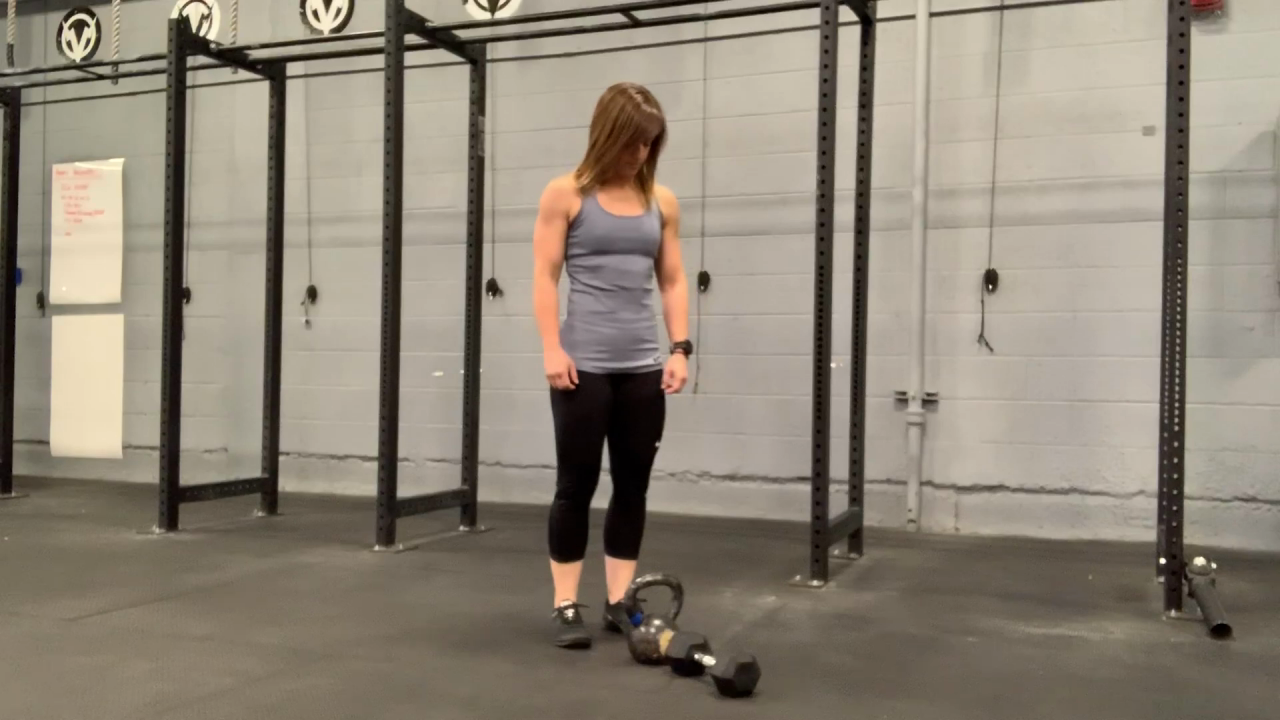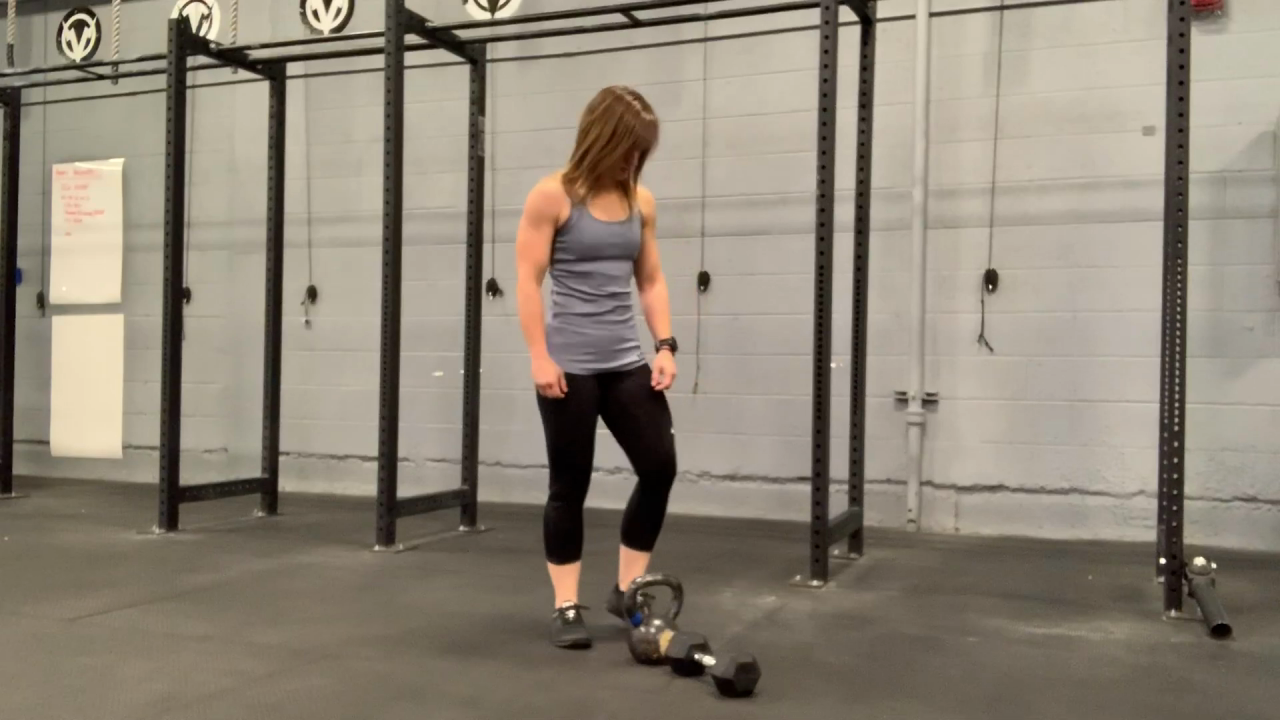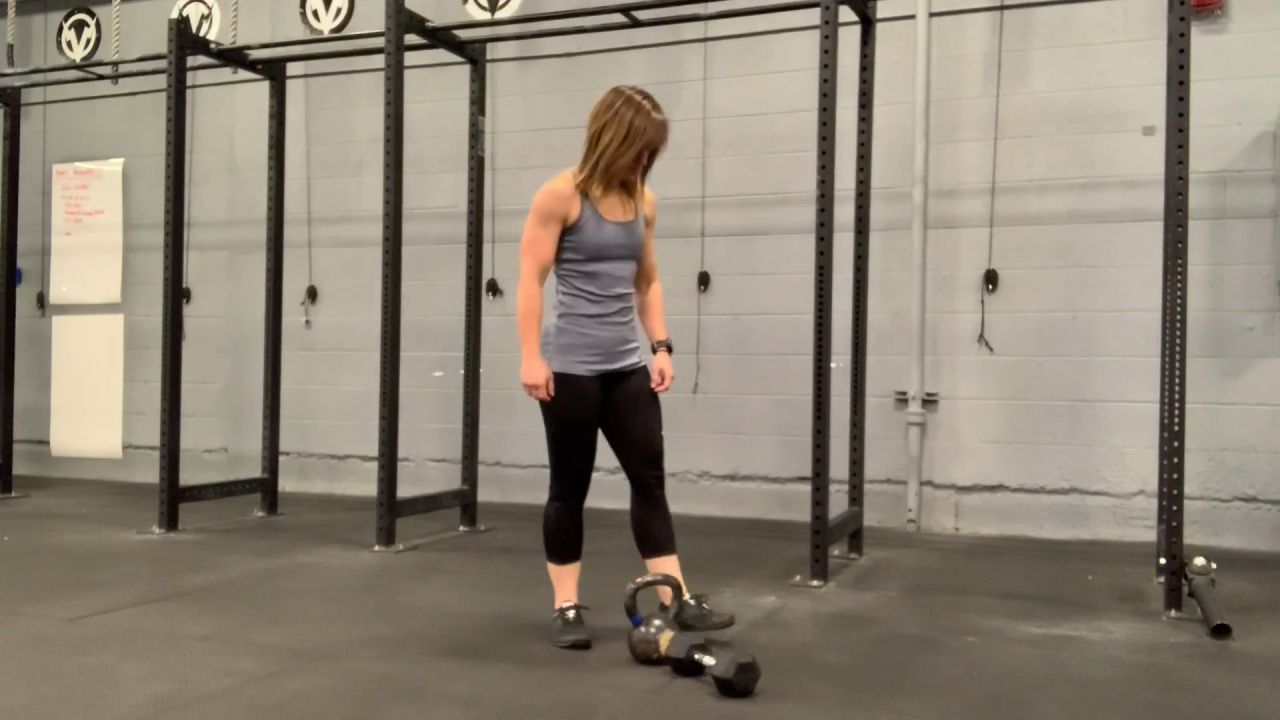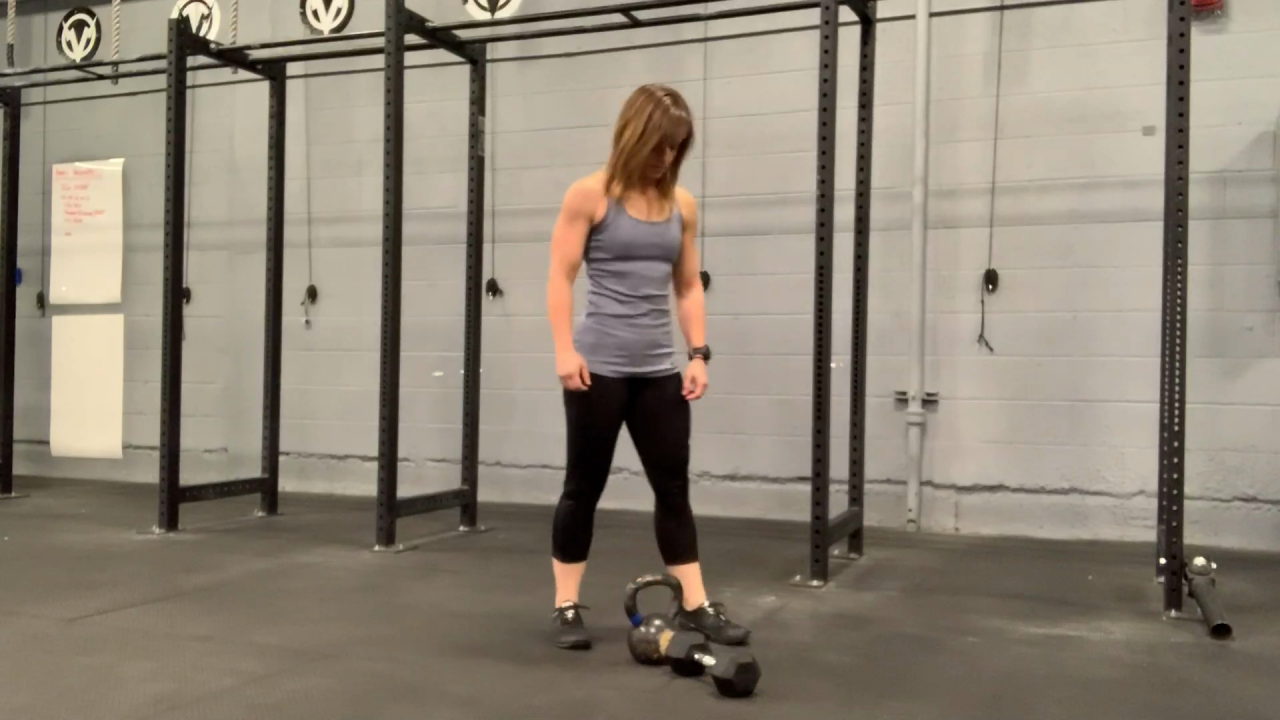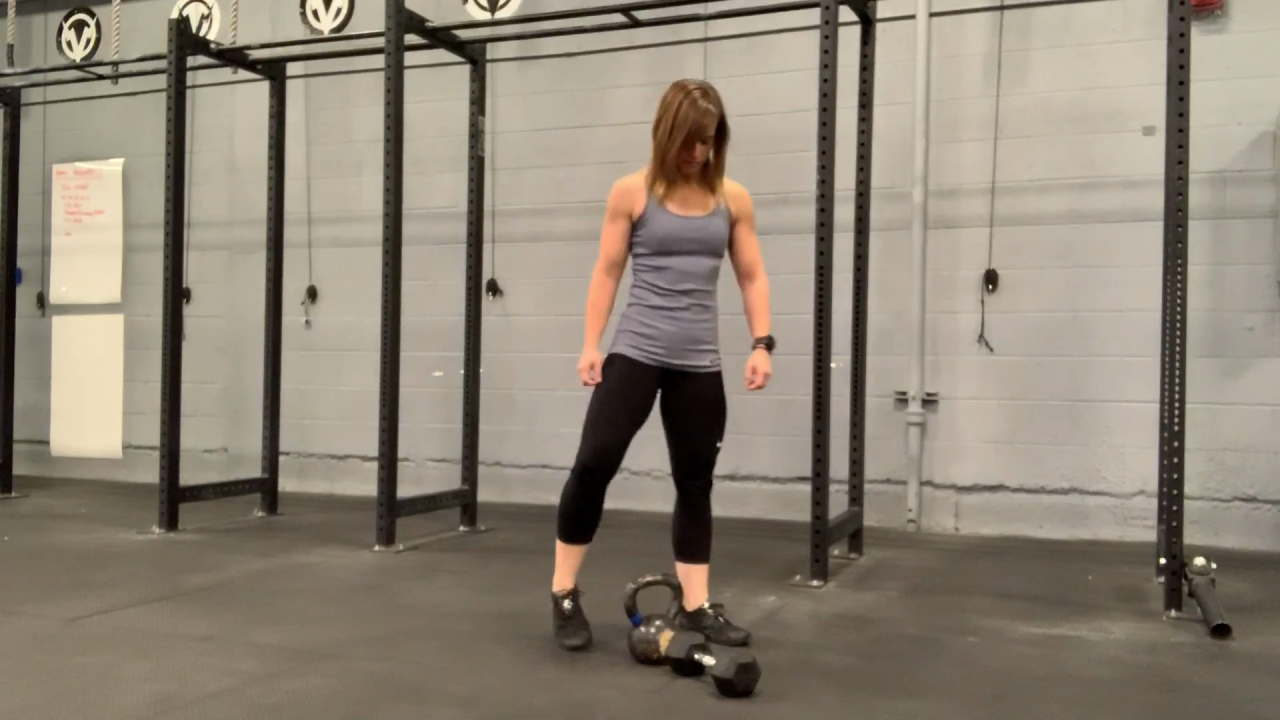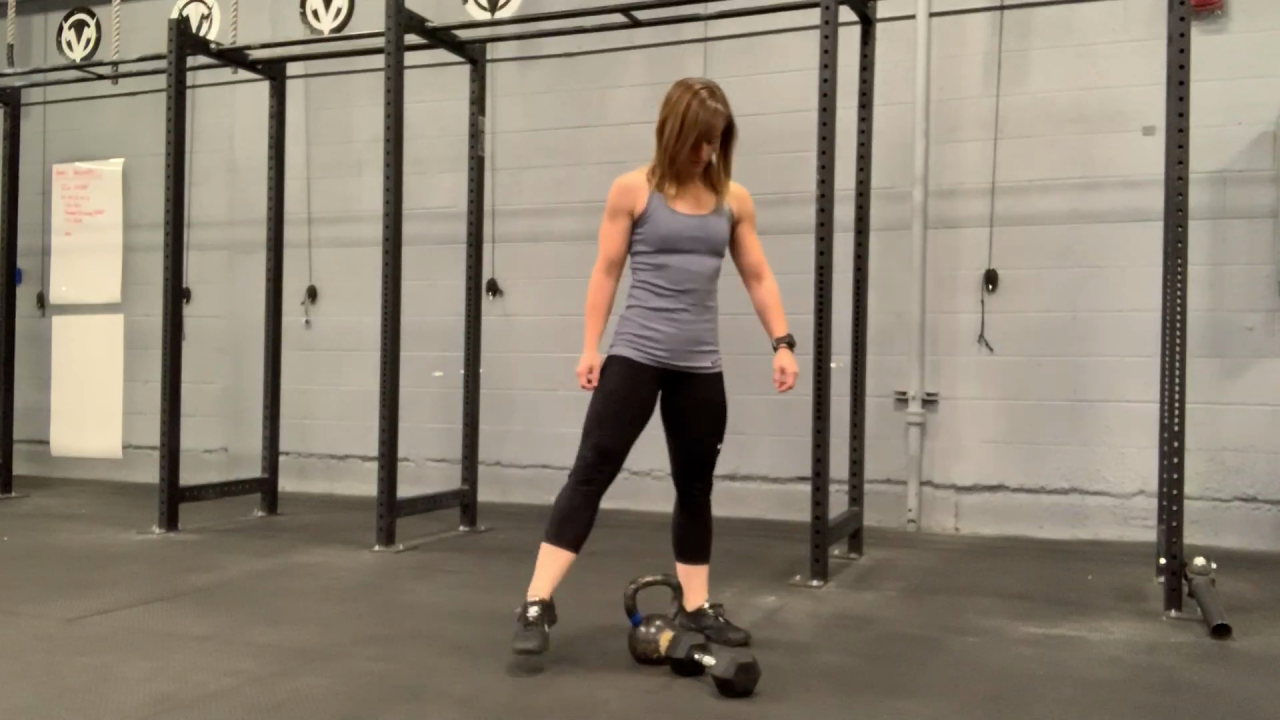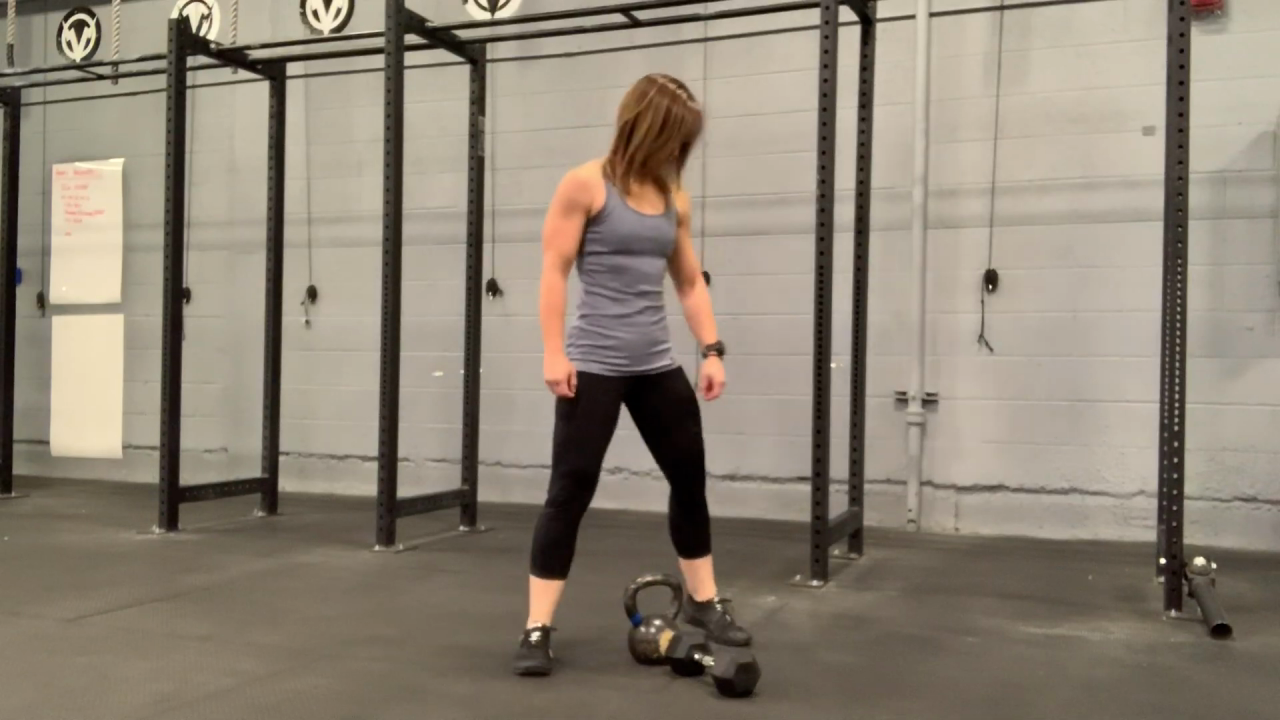
dt=0.3s
person 1, frame 1
left shoulder: (662, 201)
right shoulder: (566, 194)
left elbow: (673, 281)
right elbow: (545, 276)
left wrist: (679, 348)
right wrist: (551, 347)
left hip: (642, 364)
right hip: (584, 362)
left knee: (633, 486)
right knee: (576, 483)
left ankle: (620, 602)
right ankle: (566, 605)
person 1, frame 2
left shoulder: (640, 201)
right shoulder: (552, 196)
right elbow: (529, 280)
left wrist: (665, 345)
right wrist: (539, 356)
left hip: (626, 362)
right hip: (570, 366)
left knee: (659, 468)
right knee: (570, 486)
left ankle: (627, 589)
right ankle: (566, 606)
person 1, frame 3
left shoulder: (642, 200)
right shoulder: (560, 195)
right elbow: (530, 279)
left wrist: (661, 347)
right wrist: (531, 356)
left hip: (626, 364)
right hip: (571, 365)
left knee: (649, 479)
right knee: (570, 486)
left ankle: (676, 599)
right ankle: (566, 607)
person 1, frame 4
left shoulder: (681, 204)
right shoulder: (590, 195)
left elbow: (688, 286)
right elbow: (562, 276)
left wrist: (698, 354)
right wrist: (564, 348)
left hip: (659, 369)
right hip: (600, 366)
left knee: (673, 485)
right knee: (584, 485)
left ankle: (695, 605)
right ankle: (566, 605)
person 1, frame 5
left shoulder: (733, 198)
right shoulder: (632, 192)
left elbow: (752, 277)
right elbow: (607, 272)
left wrist: (761, 344)
right wrist: (590, 343)
left hip: (699, 363)
right hip: (636, 351)
left knee: (696, 484)
right knee: (594, 463)
left ankle: (697, 605)
right ankle: (564, 592)
person 1, frame 6
left shoulder: (733, 199)
right shoulder: (634, 190)
left elbow: (758, 277)
right elbow: (606, 272)
left wrist: (782, 342)
right wrist: (590, 346)
left hip: (700, 363)
right hip: (635, 354)
left knee: (697, 484)
right knee: (594, 467)
left ankle: (696, 607)
right ankle: (538, 604)
person 1, frame 7
left shoulder: (674, 199)
right shoulder: (585, 185)
left elbow: (689, 282)
right elbow: (554, 271)
left wrist: (713, 350)
right wrist: (553, 351)
left hip: (657, 364)
right hip: (594, 363)
left knee: (689, 477)
right knee: (570, 489)
left ankle: (703, 600)
right ankle: (536, 628)
